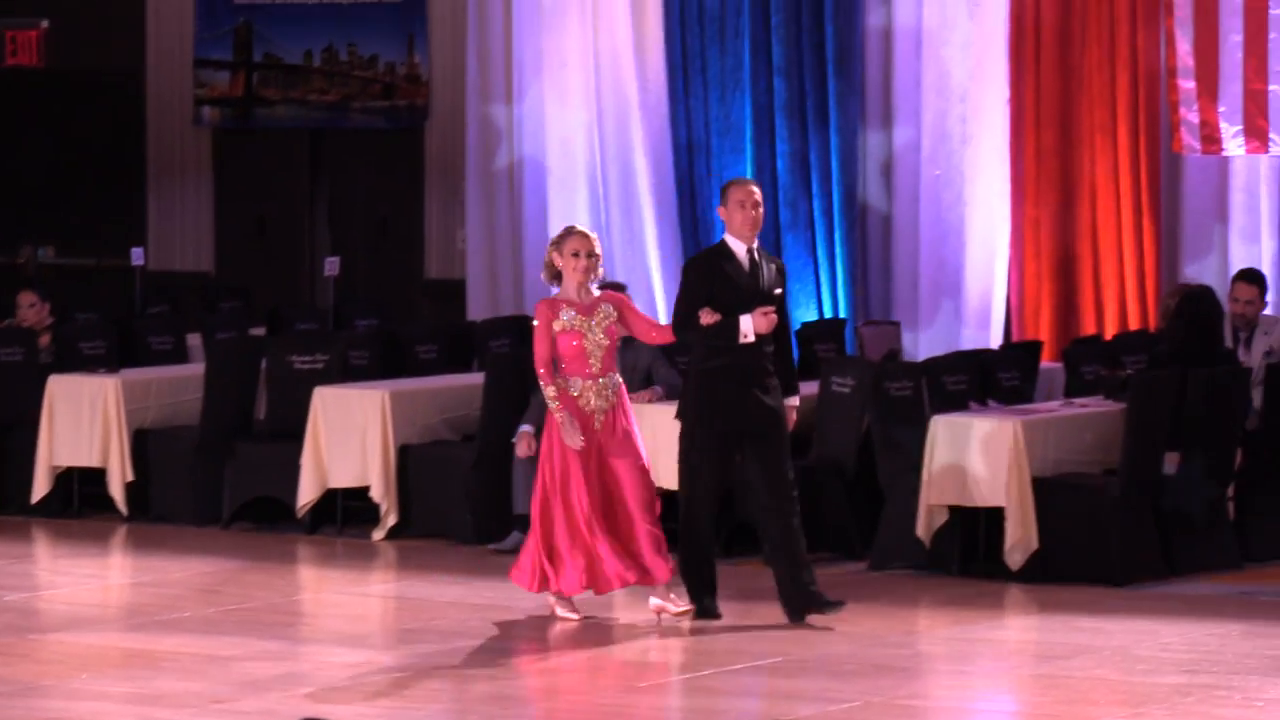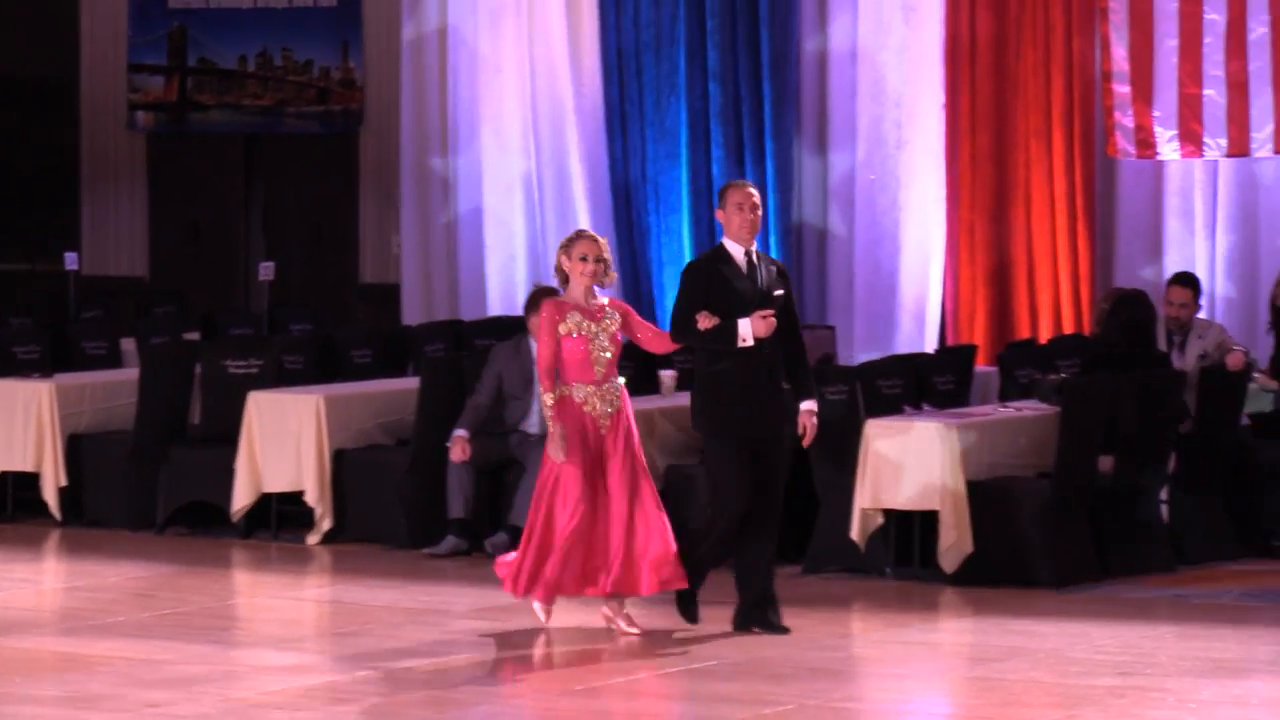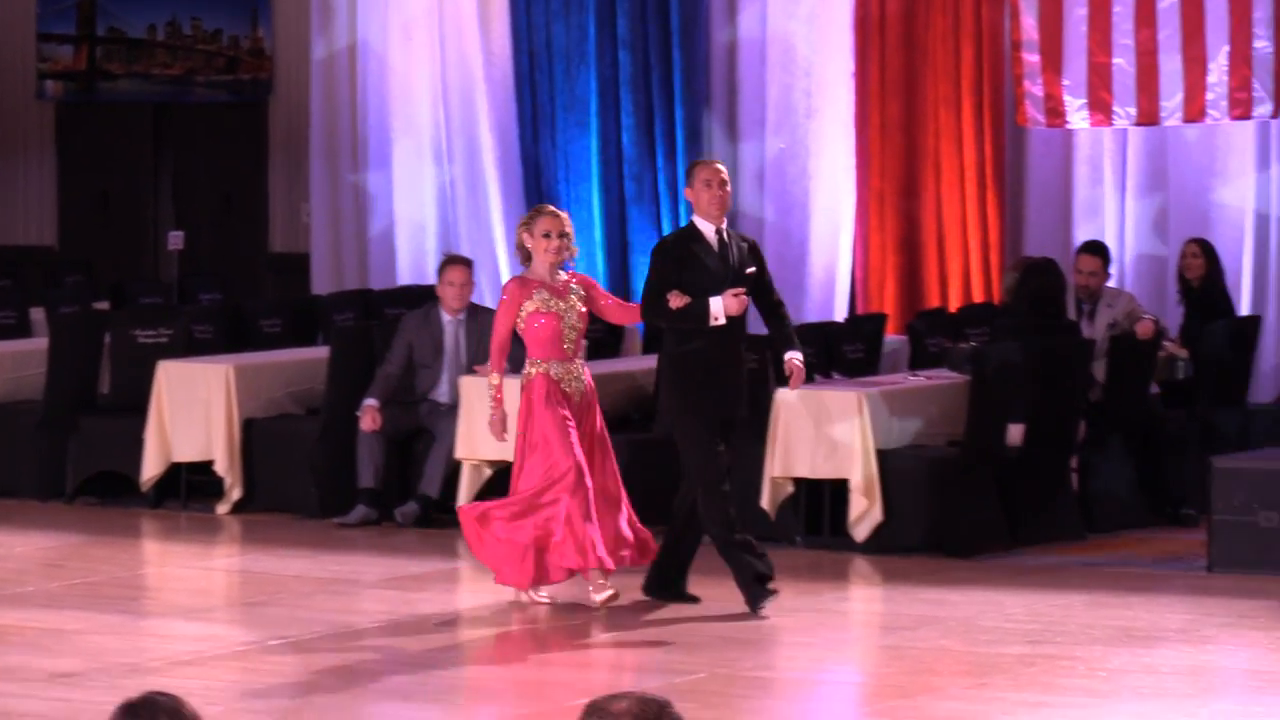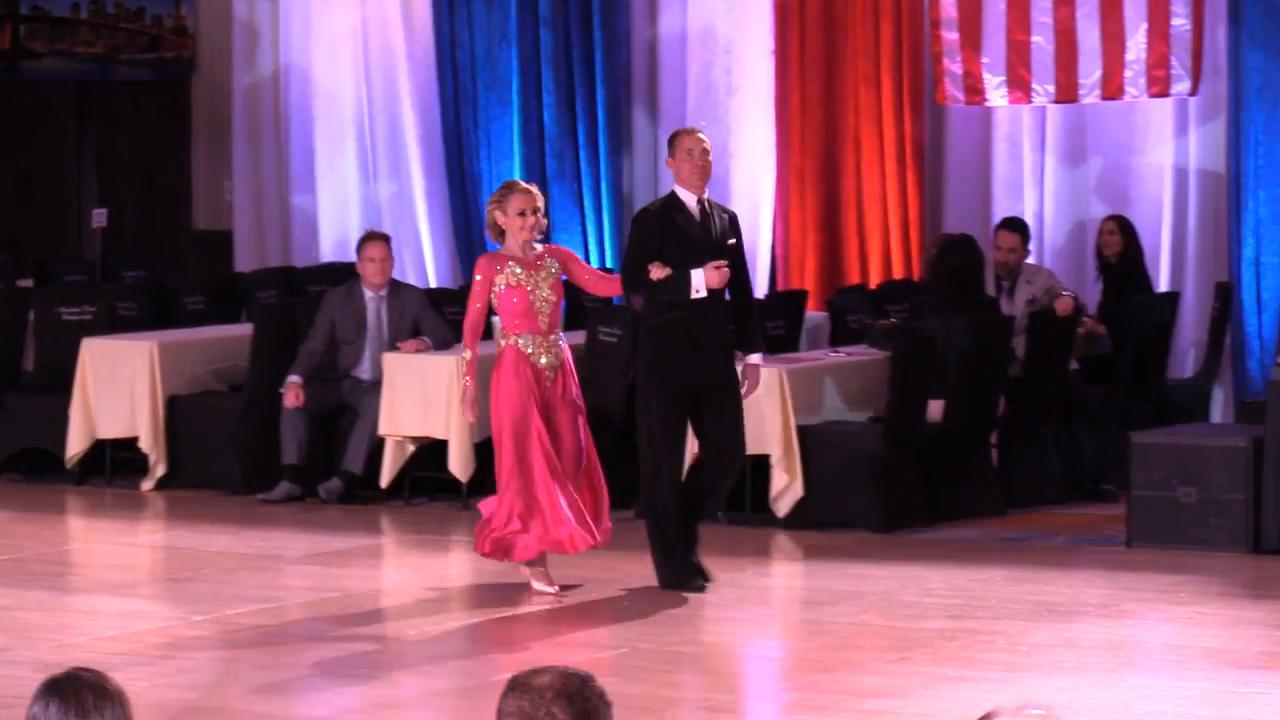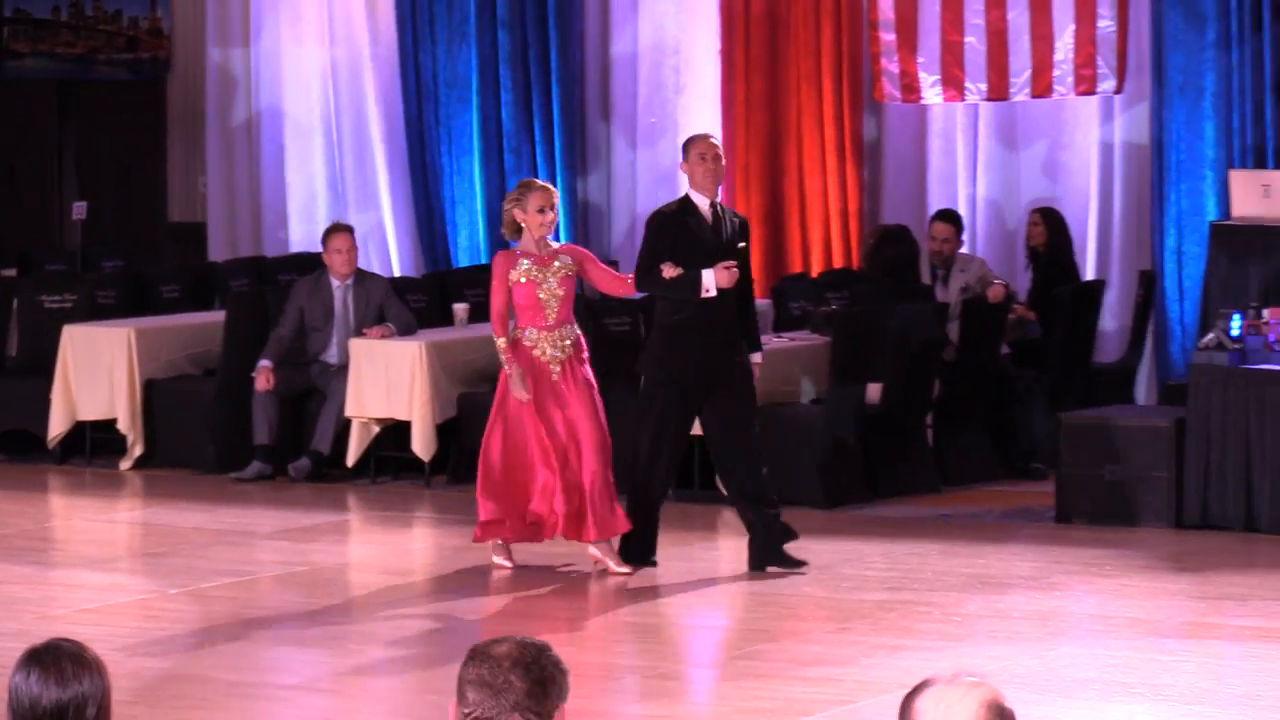
dt=0.3s
person 1, frame 1
left shoulder: (774, 268)
right shoulder: (703, 265)
right elbow: (684, 326)
left wrist: (789, 394)
right wrist: (744, 326)
left hip: (763, 399)
right hip: (713, 399)
left knee: (778, 495)
right knee: (700, 500)
left ankle: (799, 595)
right ankle: (699, 594)
person 1, frame 2
left shoulder: (776, 271)
right shoulder: (702, 269)
left elbow: (793, 340)
right elbow: (682, 331)
left wrist: (806, 401)
right wrist: (742, 330)
left hip: (769, 405)
right hip: (723, 405)
left knee: (765, 507)
right knee: (734, 502)
left ankle: (755, 606)
right ankle: (686, 574)
person 1, frame 3
left shoulder: (746, 247)
right shoulder: (672, 249)
left elbow: (771, 305)
right elbow: (652, 311)
left wrist: (791, 351)
right wrist: (715, 308)
left hip: (730, 382)
right hip: (689, 383)
left knee: (701, 484)
right knee: (711, 482)
right ankle: (753, 579)
person 1, frame 4
left shoulder: (726, 218)
right shoulder: (652, 218)
left elbow: (741, 289)
right elbow: (632, 281)
left wrist: (751, 351)
right wrist: (696, 280)
left hip: (712, 355)
right hip: (665, 355)
left knee: (726, 452)
right knee: (664, 460)
left ankle: (678, 531)
right ankle: (674, 563)
person 1, frame 5
left shoulder: (737, 223)
right shoulder: (666, 219)
left elbow: (745, 293)
right elbow: (646, 281)
left wrist: (753, 350)
right wrist: (706, 281)
left hip: (726, 355)
right hip: (678, 353)
left knee: (742, 446)
right knee: (659, 448)
left ankle: (769, 543)
right ankle: (636, 542)
person 2, frame 1
left shoulder: (613, 302)
right shoulder: (549, 309)
left elbow: (655, 334)
right elbow: (544, 367)
left wrist: (694, 322)
right wrist: (563, 417)
left hip: (613, 407)
right hip: (572, 410)
left knee: (633, 495)
right knee: (571, 500)
right ankle: (560, 589)
person 2, frame 2
left shoulder: (616, 310)
right shoulder: (554, 310)
left elbow: (659, 342)
right elbow: (544, 372)
left wrist: (695, 327)
right wrist: (554, 427)
left hip: (616, 414)
right hip: (574, 415)
left knee: (623, 505)
right knee: (573, 506)
left ankle: (615, 603)
right ankle: (543, 585)
person 2, frame 3
left shoulder: (579, 284)
right shoulder: (518, 290)
left elbow: (623, 314)
right elbow: (498, 349)
left wrist: (666, 304)
right wrist: (496, 405)
left hip: (582, 389)
right hip: (544, 391)
right knee: (569, 477)
right ankle: (594, 575)
person 2, frame 4
left shoulder: (557, 257)
right shoulder: (490, 265)
left elbow: (605, 285)
right elbow: (472, 326)
left wrist: (648, 277)
right wrist: (469, 383)
left hip: (558, 365)
right hip: (517, 367)
left knee: (571, 459)
right knee: (530, 461)
left ankle: (508, 535)
right ankle: (534, 561)
person 2, frame 5
left shoulder: (572, 255)
right shoulder: (507, 261)
left elbow: (618, 286)
right elbow: (499, 319)
right wrist: (512, 368)
left hip: (572, 357)
right hip: (530, 360)
left knee: (588, 446)
right knee: (515, 450)
left ankle: (600, 542)
right ankle: (501, 536)
person 3, frame 1
left shoulder: (640, 346)
left elbow: (676, 384)
right elbow: (544, 396)
left wrist: (656, 391)
right wrist: (526, 431)
right knee: (525, 447)
right ankle: (523, 529)
person 3, frame 2
right shoulder: (505, 353)
right elbow: (480, 401)
right wrist: (461, 435)
left hip: (548, 439)
right hip: (507, 436)
left knee: (545, 458)
right knee: (458, 453)
left ankle: (511, 532)
right ankle: (459, 534)
person 3, frame 3
left shoulder: (488, 320)
right shoulder: (414, 321)
right elbow: (392, 369)
right wrist: (371, 403)
left hip: (460, 408)
right hip: (418, 405)
left knee: (455, 427)
right knee: (370, 420)
left ankle: (421, 503)
right ankle: (368, 503)
person 3, frame 4
left shoulder: (412, 297)
right shoulder: (337, 299)
left elbow: (444, 335)
right elbow: (315, 345)
left wrist: (423, 342)
right wrist: (295, 380)
left hip: (383, 384)
right hip: (340, 381)
left knee: (378, 403)
right knee: (294, 397)
left ankle: (345, 478)
right ankle: (292, 480)
person 3, frame 5
left shoulder: (376, 285)
right shoulder: (305, 288)
left elbow: (409, 323)
right elbow: (283, 332)
left wrist: (388, 328)
right wrist: (265, 364)
left hip: (349, 369)
right hip: (309, 366)
left knee: (344, 386)
right knee: (266, 381)
left ankle: (313, 458)
right ankle: (263, 460)
